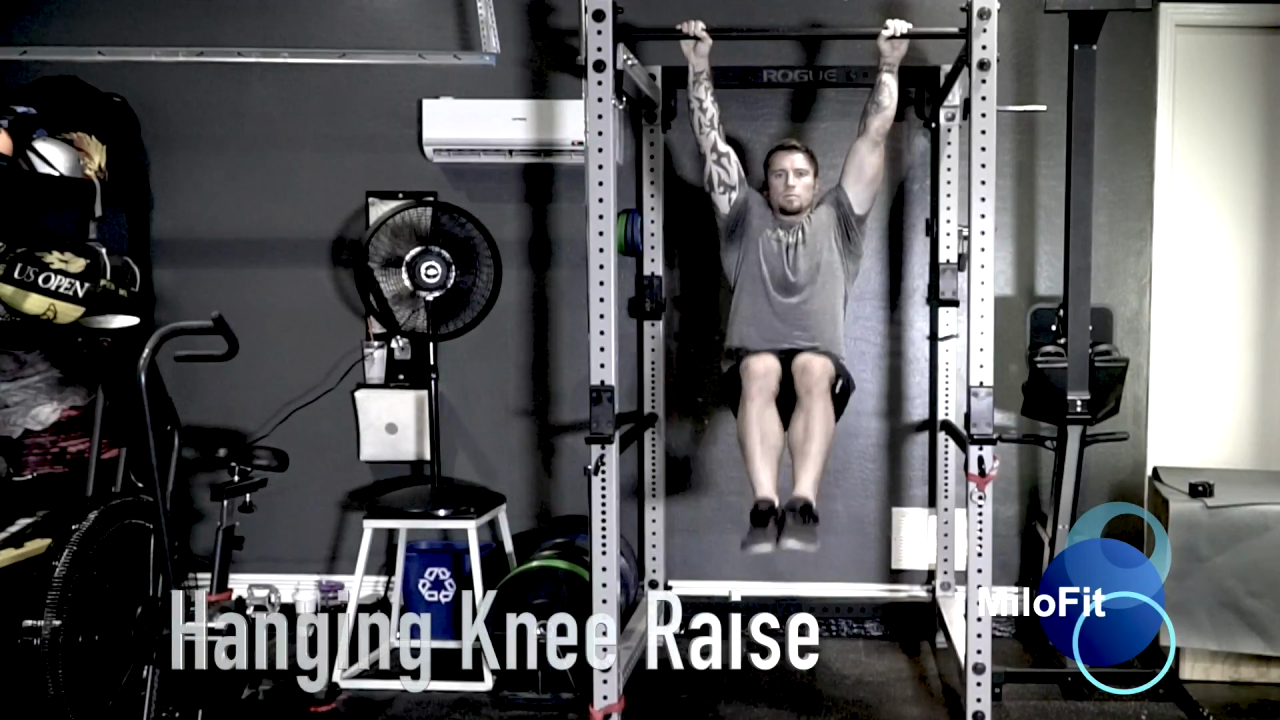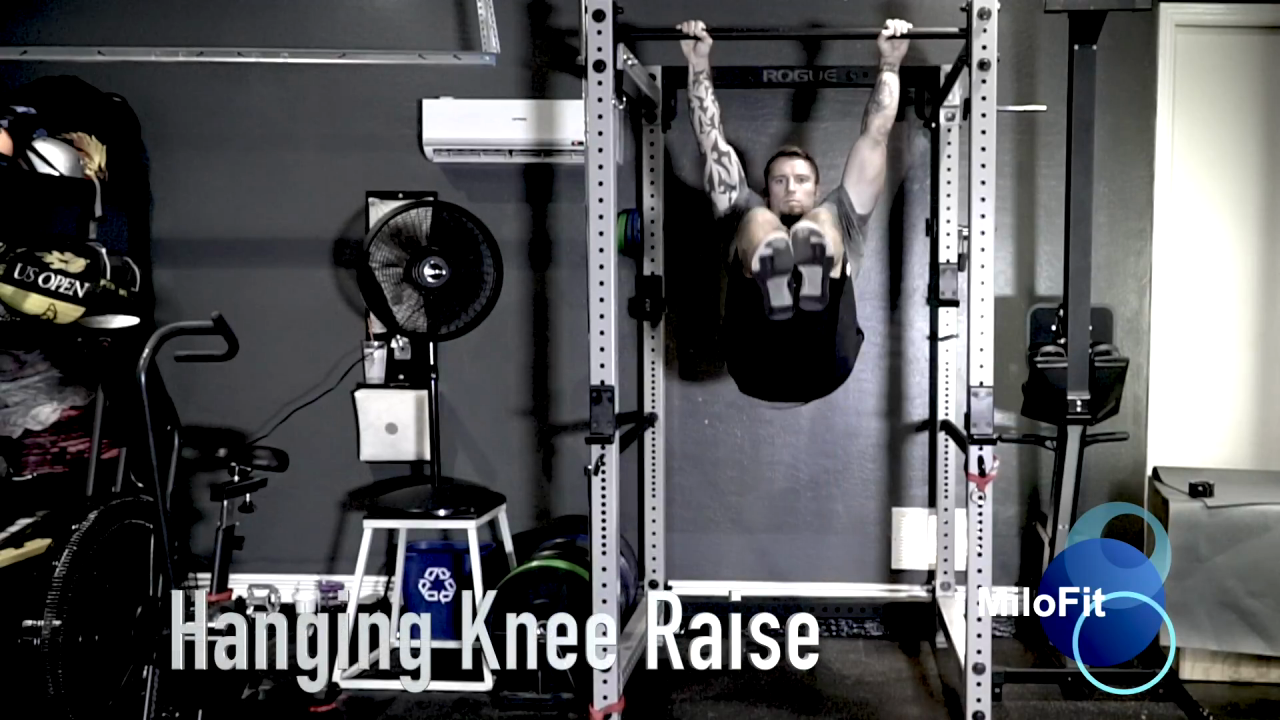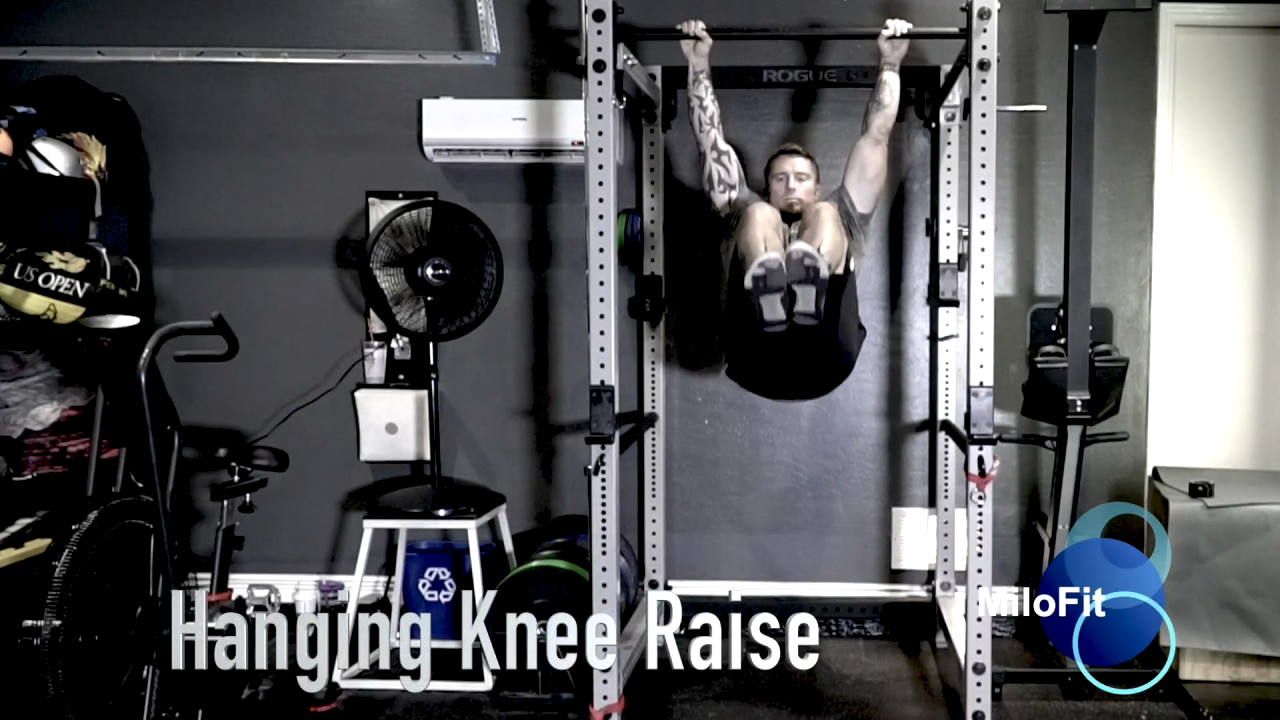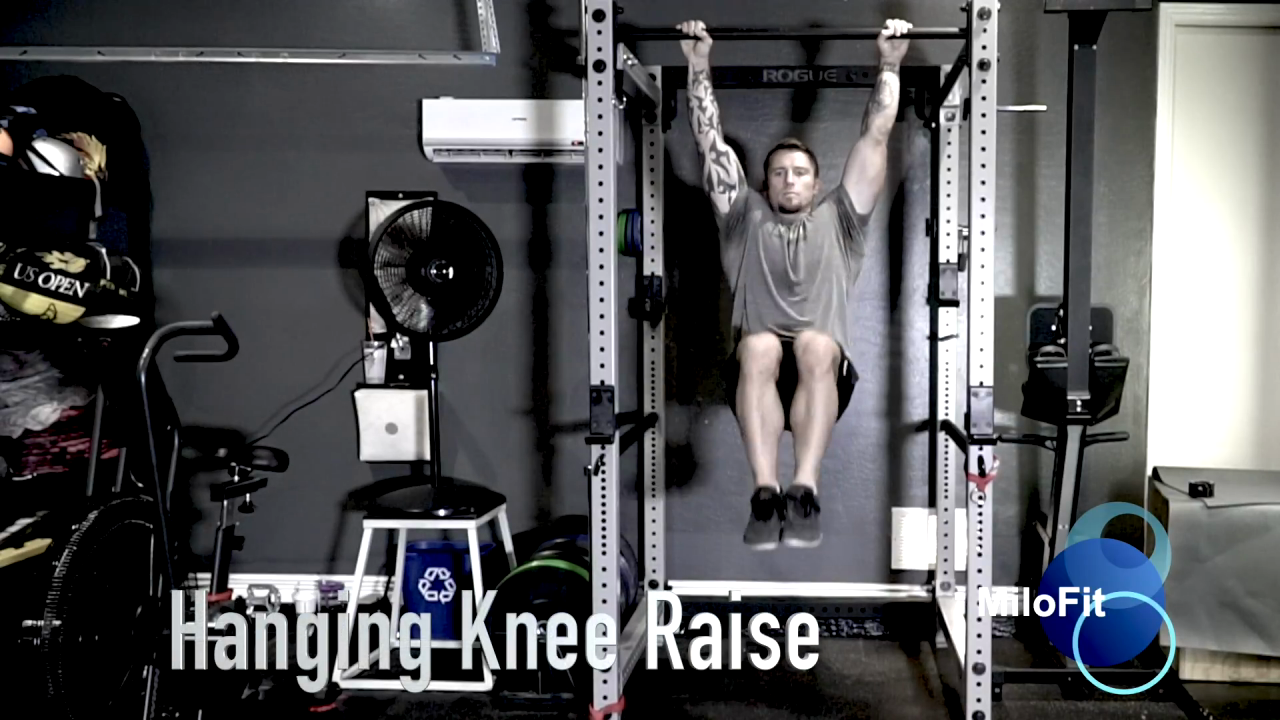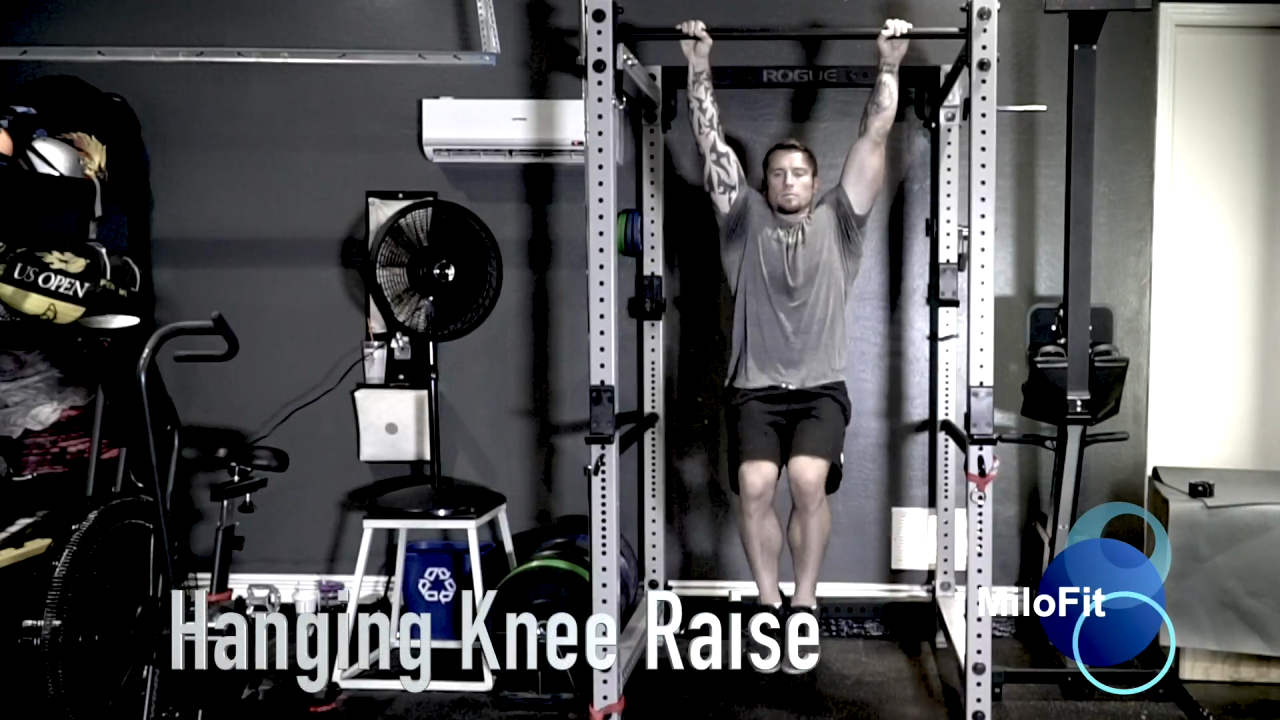
dt=0.3s
person 1, frame 1
left shoulder: (837, 216)
right shoulder: (743, 215)
left elbow: (871, 137)
right elbow: (713, 144)
left wrist: (888, 65)
right wrist: (699, 66)
left hip: (820, 373)
right hip: (756, 369)
left knee: (811, 372)
right knee: (759, 372)
left ankle: (801, 507)
right ankle: (766, 509)
person 1, frame 2
left shoulder: (838, 215)
right shoulder: (748, 210)
left elbow: (874, 138)
right elbow: (712, 142)
left wrist: (889, 64)
right wrist: (699, 66)
left hip: (827, 353)
right hip: (752, 355)
left knee: (822, 225)
right knee: (759, 223)
left ankle: (812, 278)
right ankle: (772, 280)
person 1, frame 3
left shoulder: (839, 211)
right shoulder: (749, 208)
left elbow: (875, 136)
right elbow: (712, 143)
left wrist: (889, 65)
right wrist: (699, 65)
left hip: (825, 354)
right hip: (758, 357)
left knee: (823, 217)
right knee: (759, 219)
left ankle: (807, 282)
right ankle: (768, 281)
person 1, frame 4
left shoulder: (838, 216)
right shoulder: (745, 214)
left elbow: (875, 138)
right elbow: (712, 143)
left wrist: (889, 66)
right wrist: (699, 68)
left hip: (822, 366)
right hip: (760, 376)
left knee: (814, 347)
right knee: (759, 349)
left ankle: (803, 494)
right ankle: (766, 497)
person 1, frame 5
left shoulder: (838, 219)
right shoulder: (744, 217)
left elbow: (873, 138)
right elbow: (712, 144)
left wrist: (888, 66)
right wrist: (699, 68)
left hip: (820, 389)
right hip: (755, 389)
left knee: (809, 486)
right knee: (754, 487)
left ankle: (803, 613)
right ankle: (769, 613)
